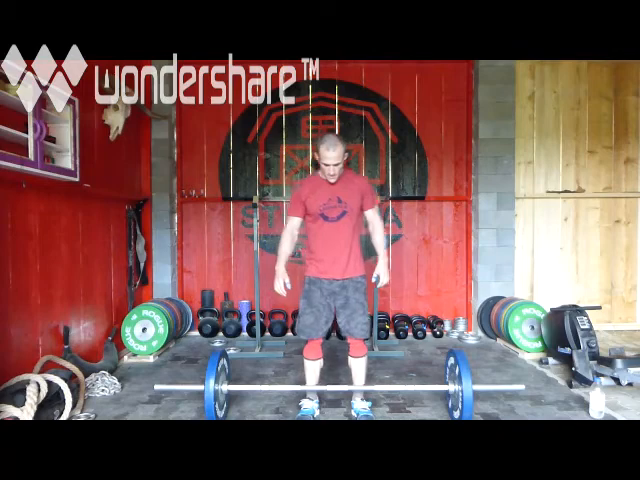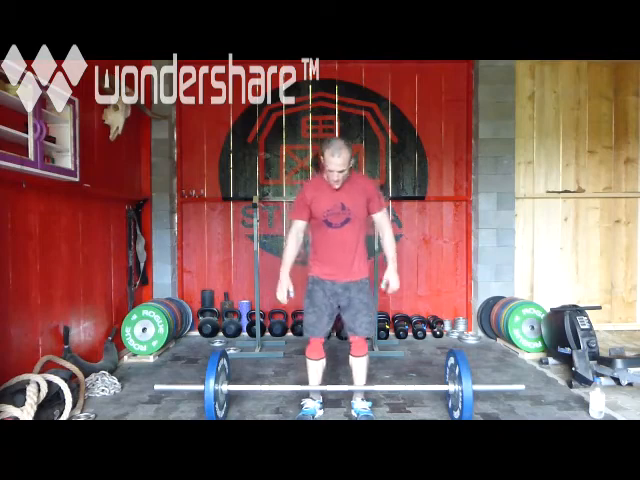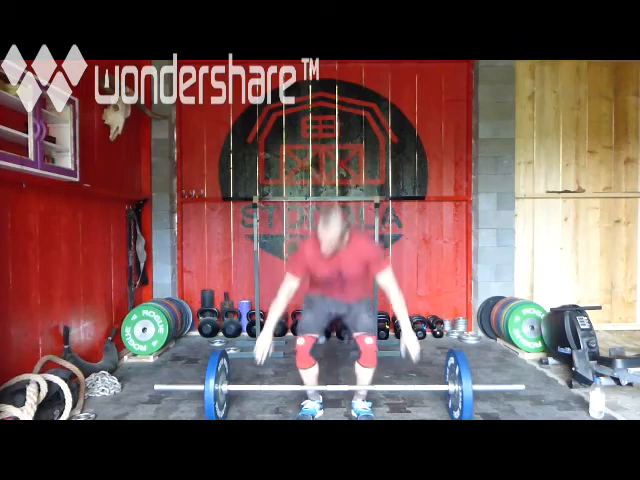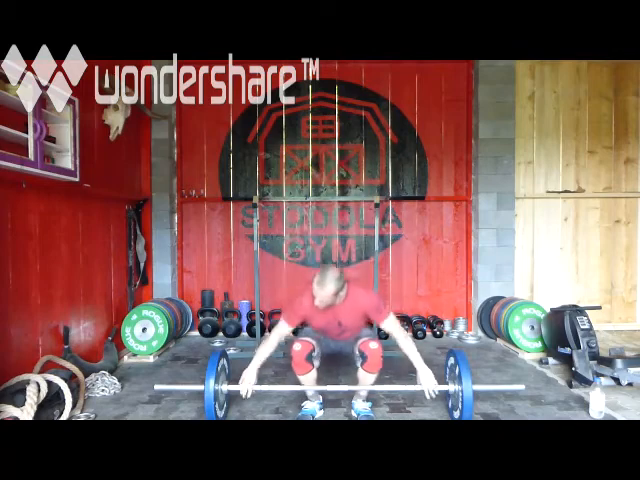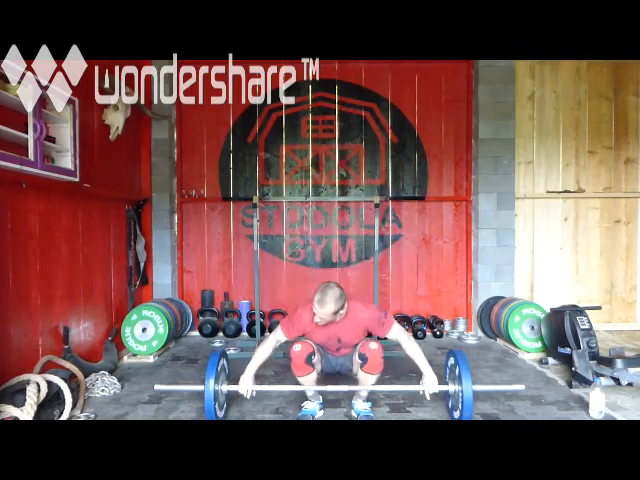
dt=0.3s
person 1, frame 1
left shoulder: (360, 184)
right shoulder: (305, 189)
left elbow: (375, 222)
right elbow: (291, 230)
left wrist: (382, 260)
right wrist: (280, 268)
left hip: (353, 277)
right hip: (316, 278)
left knee: (356, 338)
right knee: (313, 340)
left ankle: (358, 400)
right ankle: (311, 400)
person 1, frame 2
left shoulder: (367, 187)
right shoulder: (309, 190)
left elbow: (384, 226)
right elbow: (296, 234)
left wrist: (392, 267)
right wrist: (284, 275)
left hip: (357, 280)
right hip: (320, 280)
left knee: (359, 338)
right knee: (315, 339)
left ankle: (359, 400)
right ankle: (313, 400)
person 1, frame 3
left shoulder: (365, 247)
right shoulder: (308, 249)
left elbow: (391, 287)
right elbow: (287, 290)
left wrist: (407, 329)
right wrist: (267, 331)
left hip: (356, 299)
right hip: (320, 296)
left knee: (368, 344)
right knee: (303, 343)
left ankle: (360, 401)
right ankle: (313, 400)
person 1, frame 4
left shoulder: (363, 298)
right shoulder: (306, 301)
left elbow: (398, 331)
right elbow: (277, 333)
left wrist: (422, 369)
right wrist: (252, 369)
left hip: (353, 338)
right hip: (320, 337)
left knee: (373, 349)
right knee: (299, 349)
left ankle: (360, 400)
right ankle: (313, 400)
person 1, frame 5
left shoulder: (364, 313)
right shoulder: (305, 315)
left elbow: (403, 336)
right elbow: (273, 339)
left wrist: (427, 373)
right wrist: (248, 374)
left hip: (352, 356)
right hip: (321, 355)
left knee: (373, 350)
right knee: (299, 350)
left ankle: (360, 401)
right ankle: (313, 401)
